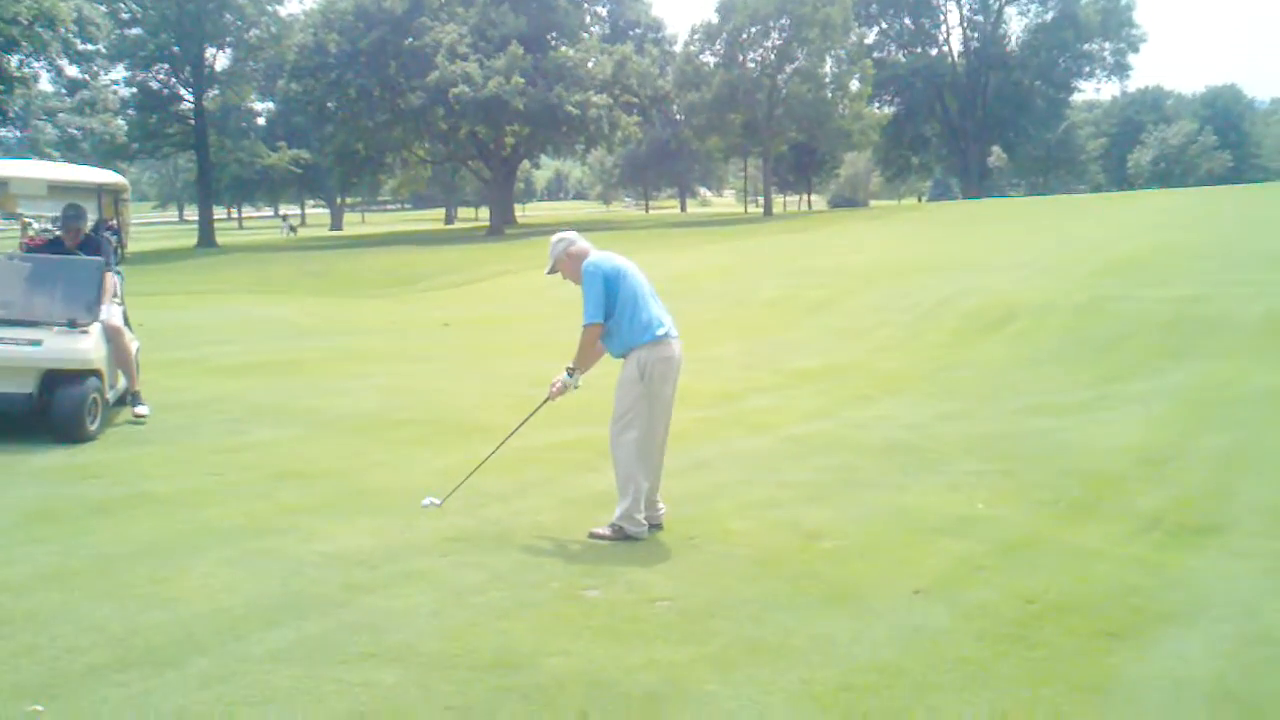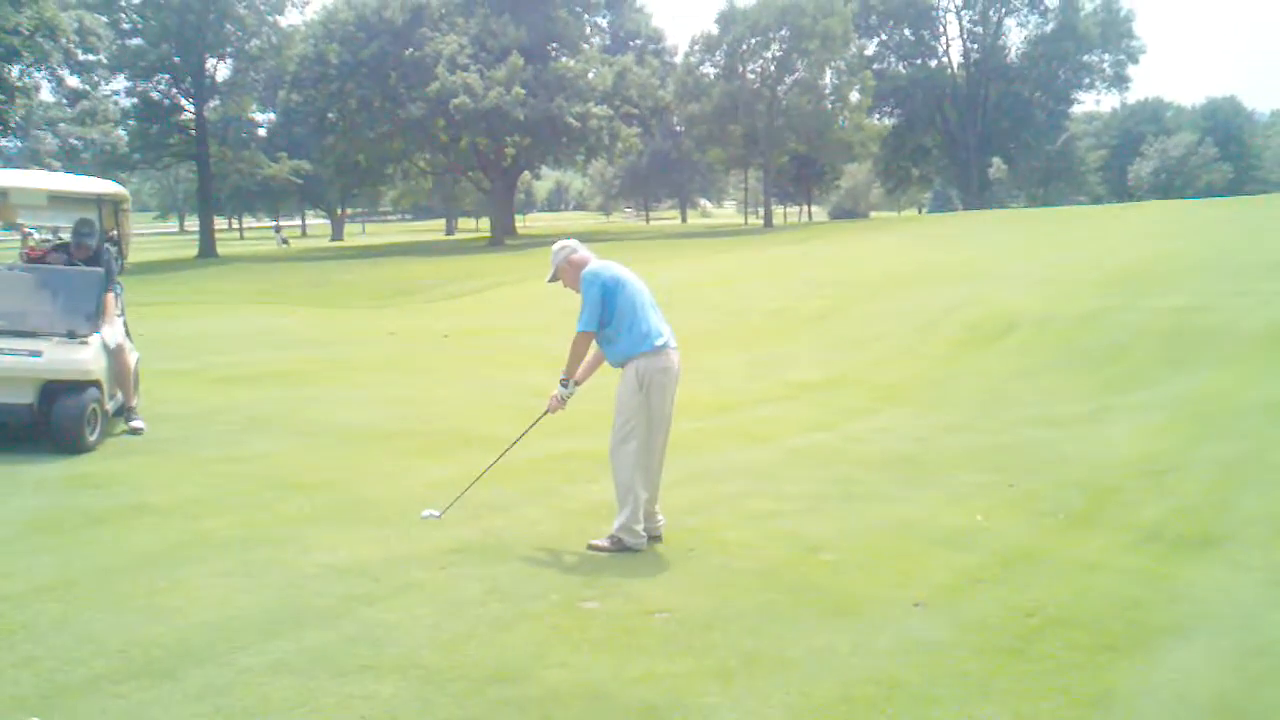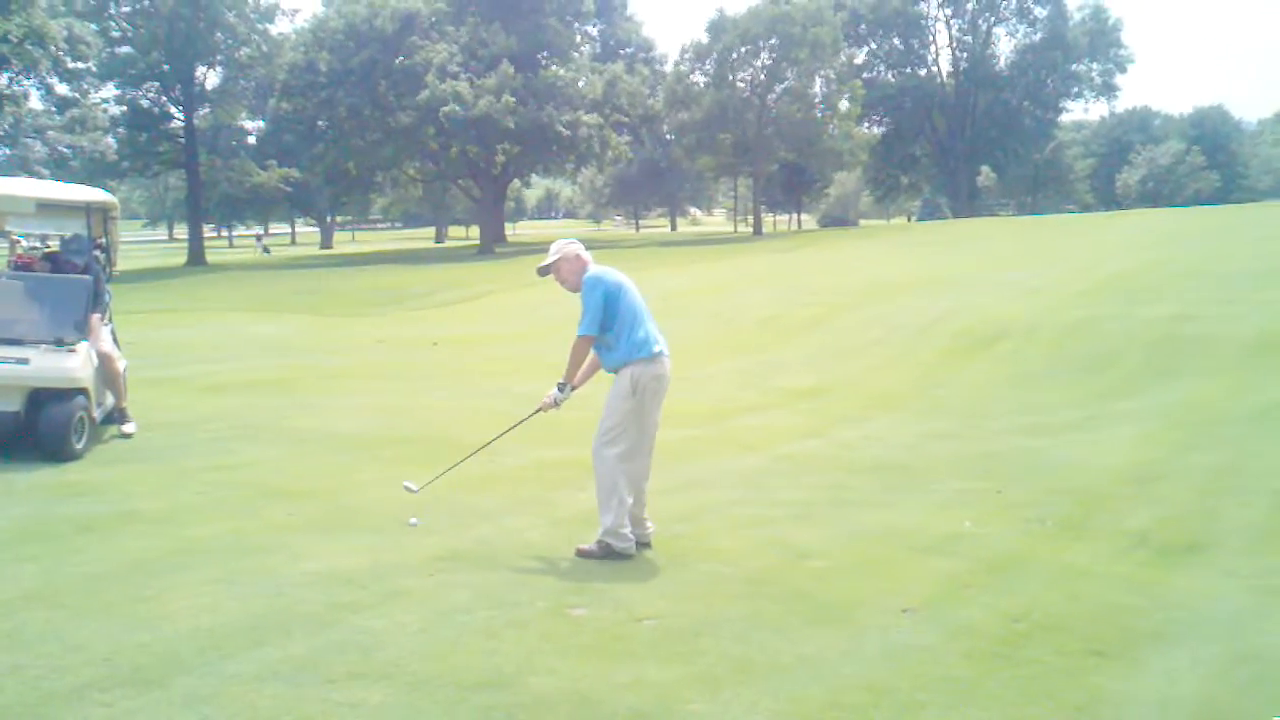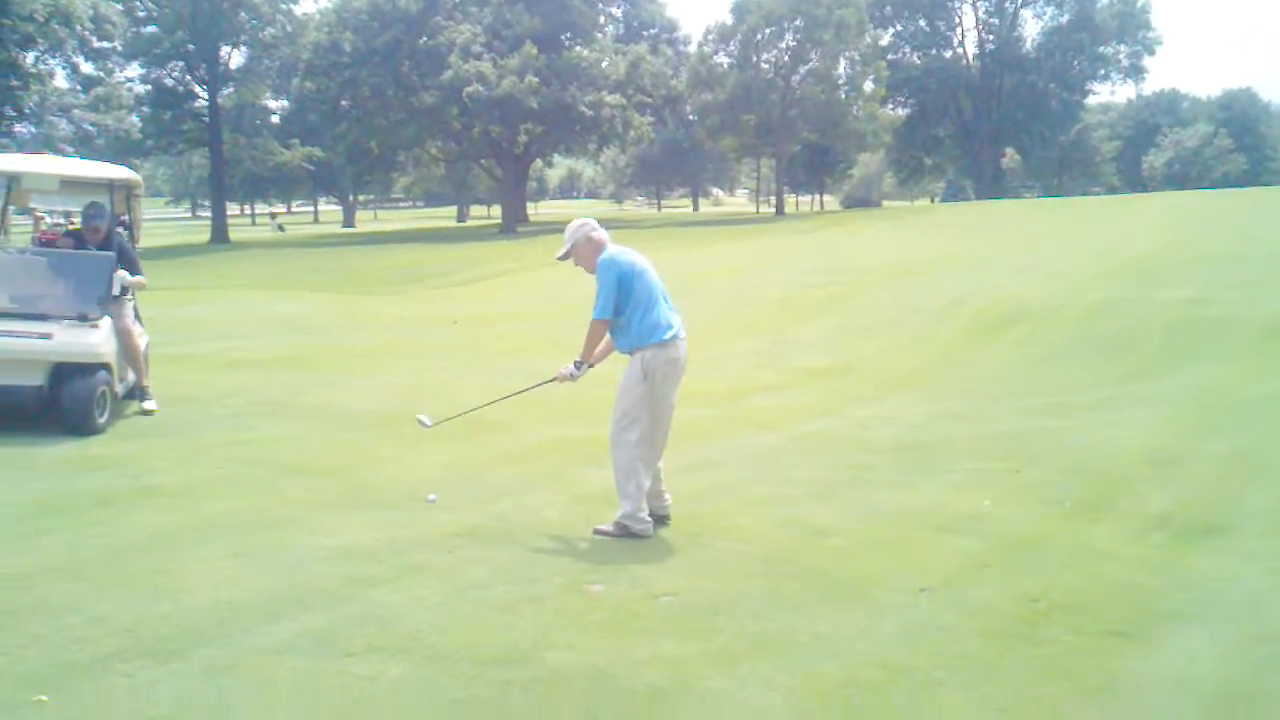
dt=0.5s
person 1, frame 1
left shoulder: (592, 267)
right shoulder: (610, 264)
left elbow: (593, 329)
right elbow: (607, 334)
left wrist: (572, 371)
right wrist: (574, 374)
left hip: (647, 355)
right hip: (664, 349)
left knee: (628, 436)
right knee: (647, 437)
left ankle: (631, 521)
right ankle: (650, 512)
person 1, frame 2
left shoulder: (592, 275)
right shoulder: (611, 273)
left elbow: (584, 337)
right elbow: (605, 342)
left wrist: (565, 383)
right wrist: (575, 383)
left hip: (645, 365)
right hip: (663, 359)
left knee: (628, 449)
right knee: (647, 448)
left ankle: (630, 533)
right ankle: (649, 523)
person 1, frame 3
left shoulder: (594, 279)
right shoulder: (605, 280)
left elbow: (584, 341)
right elbow: (601, 349)
left wrist: (563, 387)
right wrist: (571, 387)
left hip: (638, 370)
right hip: (650, 367)
left knee: (609, 452)
right knee: (631, 454)
left ankle: (616, 537)
right ankle: (637, 530)
person 1, frame 4
left shoulder: (608, 261)
right shoulder: (625, 258)
left elbow: (600, 322)
left wrist: (580, 364)
right wrist: (590, 362)
left hip: (652, 354)
right hip: (670, 349)
left knee: (627, 436)
right knee: (647, 434)
left ankle: (635, 519)
right ankle: (656, 506)
person 2, frame 1
left shoulder: (98, 244)
right shoulder: (49, 248)
left elbow: (108, 276)
left wrist: (104, 304)
left hip: (99, 303)
left knee: (115, 327)
left ankle: (135, 393)
person 2, frame 2
left shoulder: (103, 258)
right shoulder: (58, 252)
left elbow: (109, 294)
left wrist: (108, 325)
right wrist: (51, 264)
left knee: (116, 344)
left ankle: (130, 409)
person 2, frame 3
left shoulder: (94, 273)
right shoulder: (49, 261)
left elbow: (95, 315)
left wrist: (91, 346)
left hip: (87, 325)
left knee: (106, 353)
left ankle: (122, 411)
person 2, frame 4
left shoulder: (118, 244)
right shoulder: (71, 238)
left elbow: (143, 283)
left wrist: (128, 279)
right wrist: (59, 249)
left hip: (114, 299)
left knee: (124, 328)
left ankle: (144, 388)
